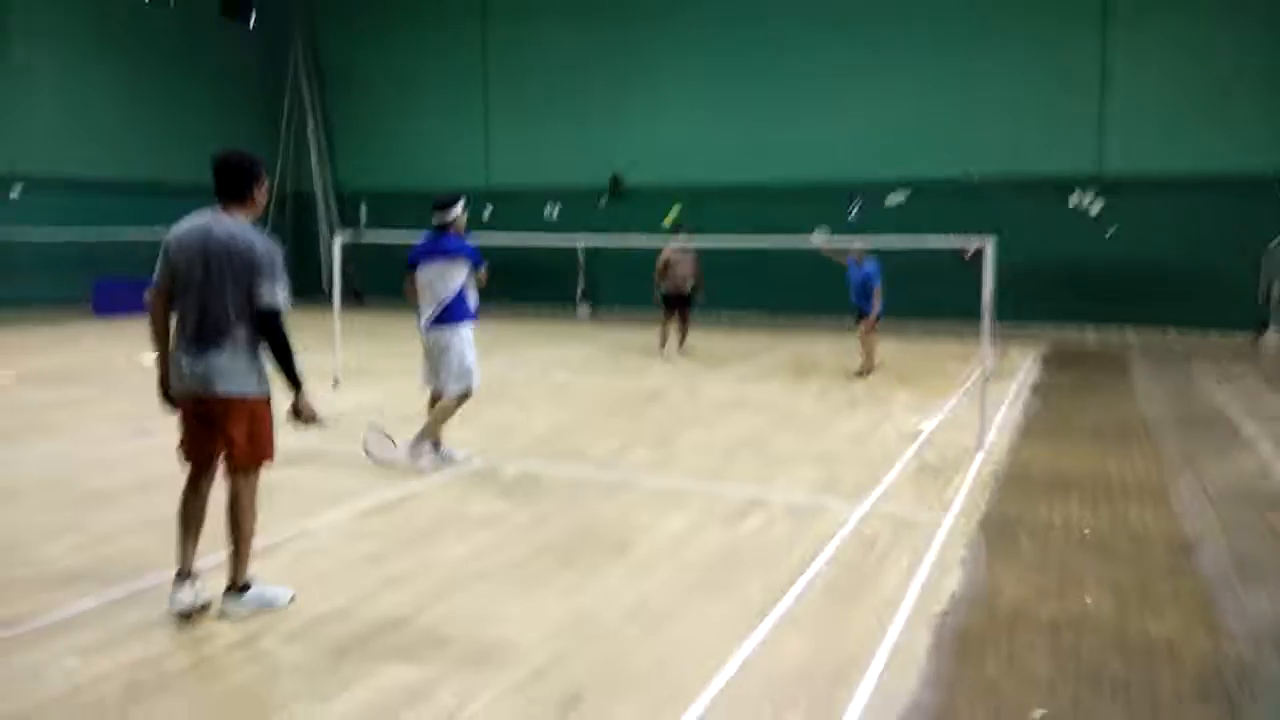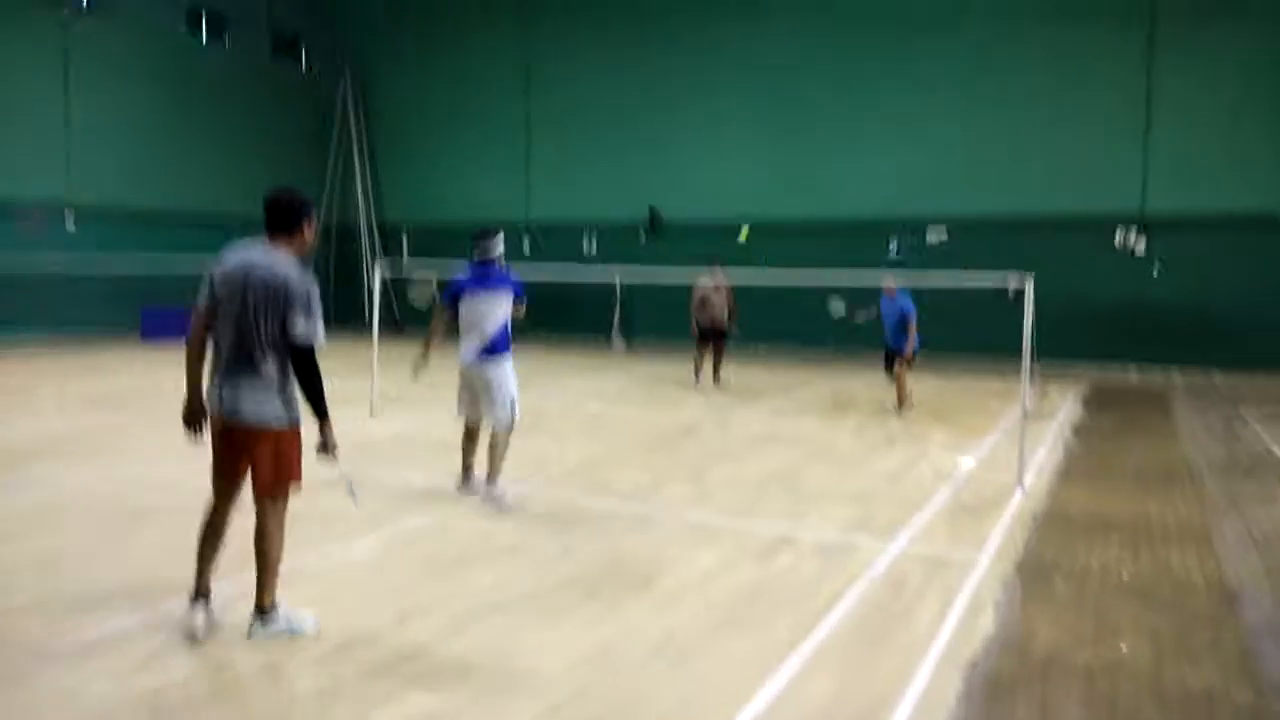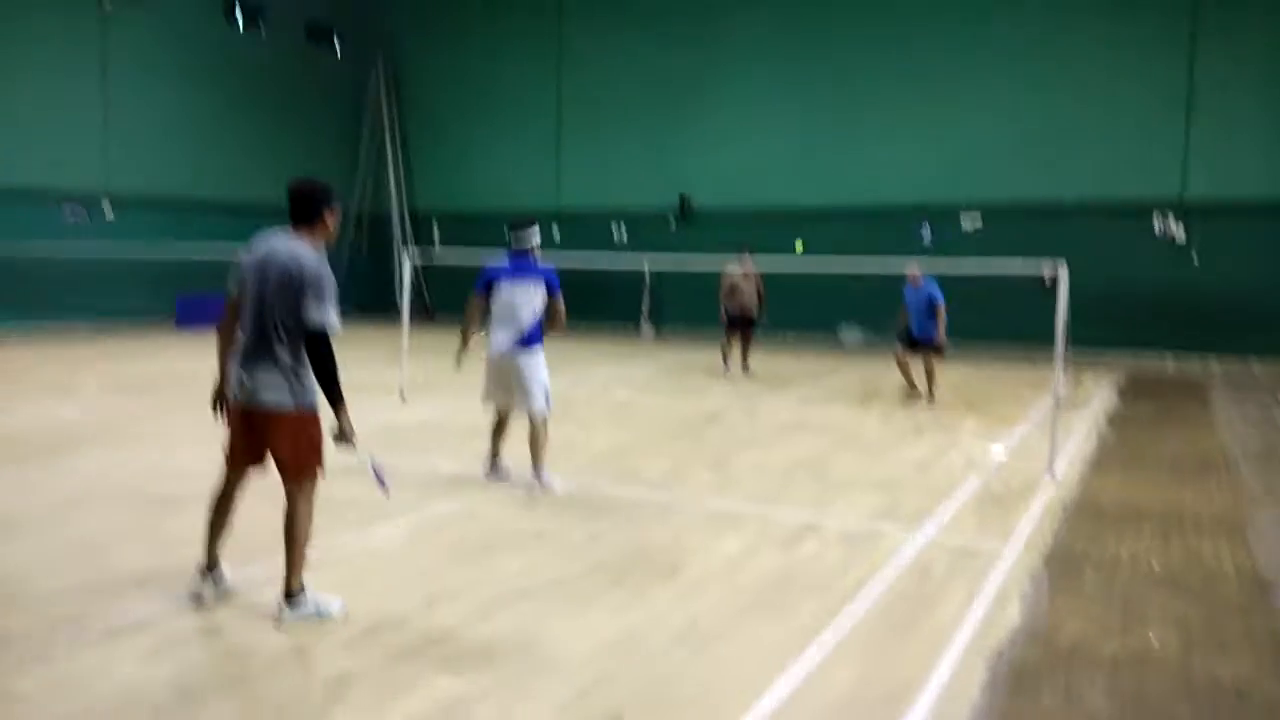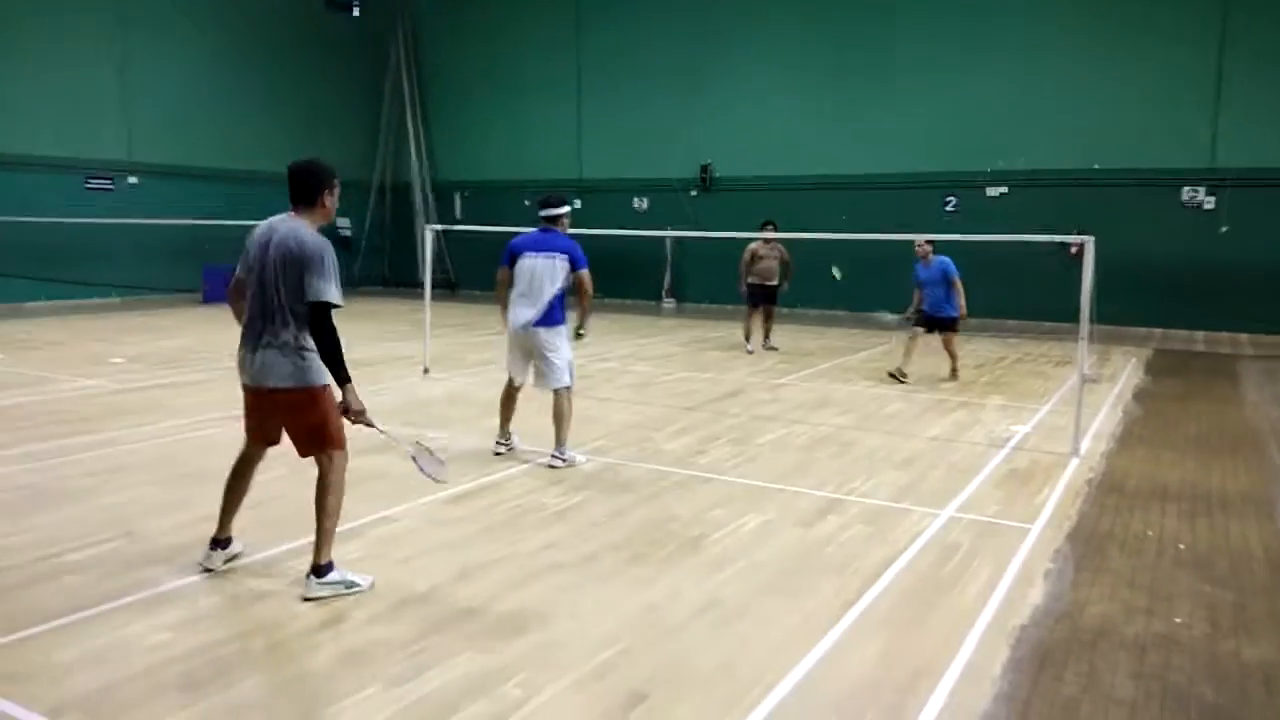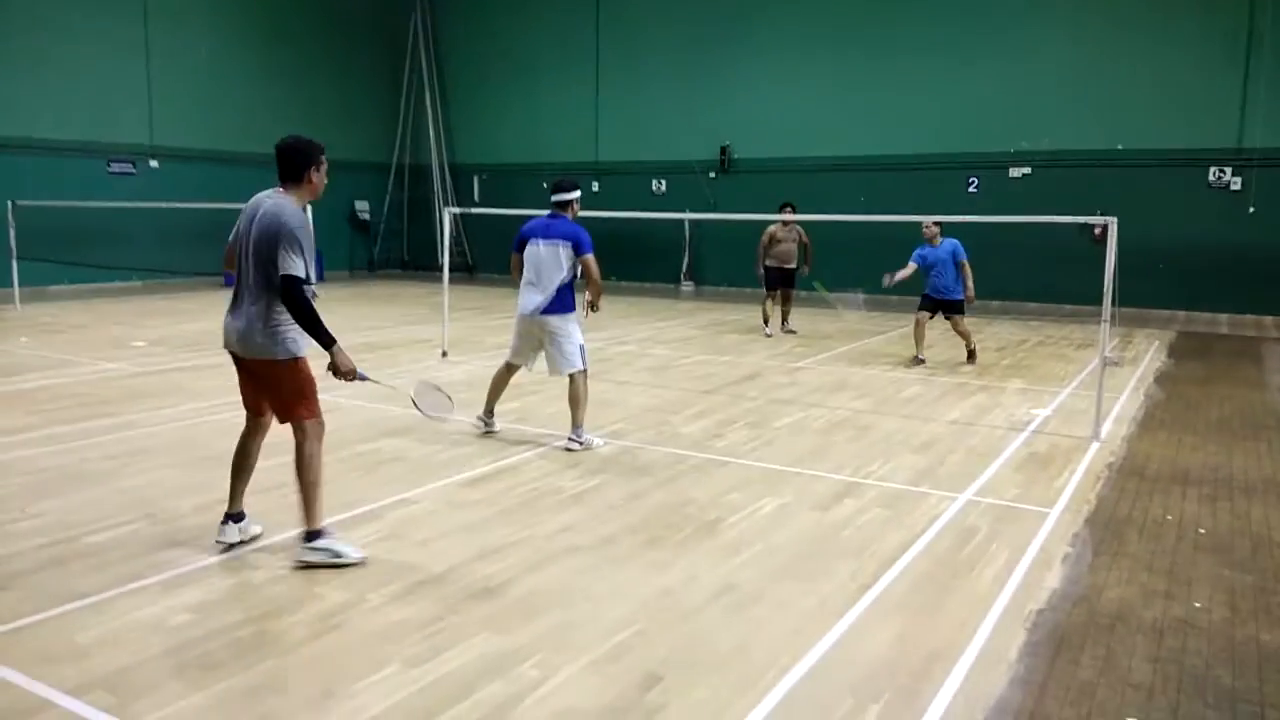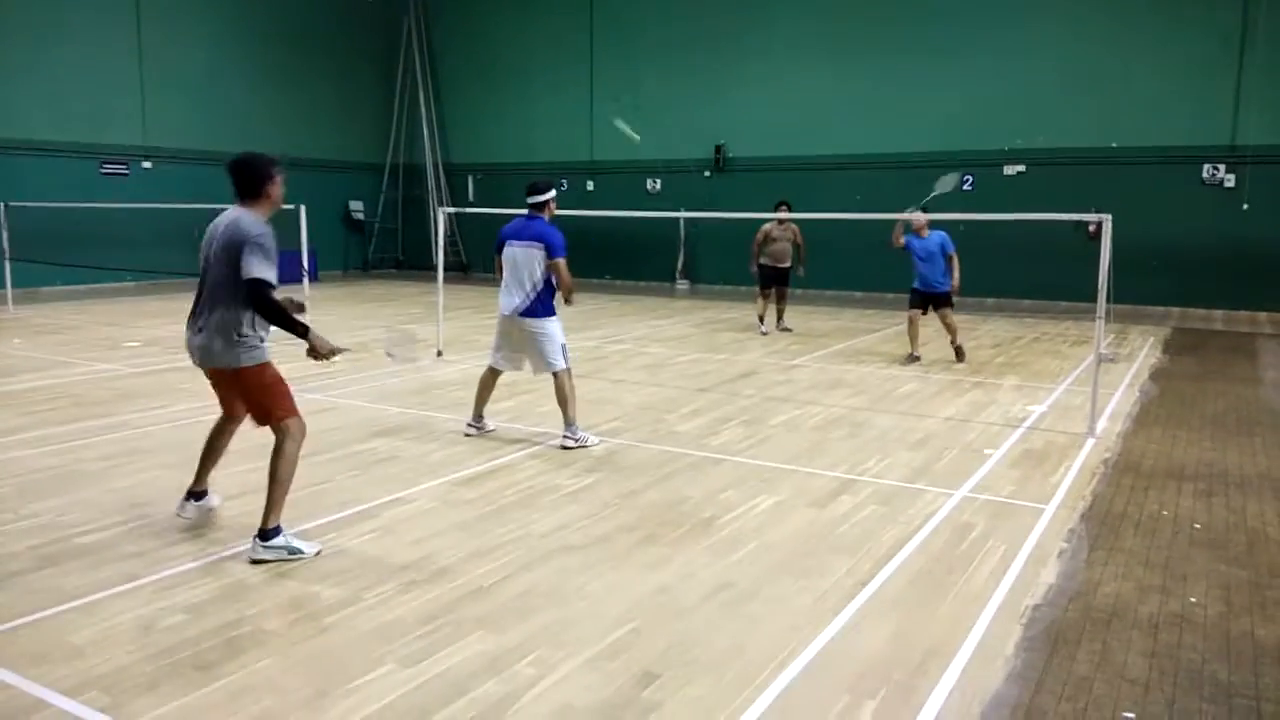
dt=0.2s
person 1, frame 1
left shoulder: (181, 234)
right shoulder: (260, 247)
left elbow: (158, 307)
right elbow: (270, 327)
left wrist: (165, 369)
right wrist: (298, 390)
left hip: (188, 377)
right hip: (239, 381)
left knee: (199, 475)
right knee: (243, 479)
left ankle: (185, 582)
right ankle: (239, 590)
person 1, frame 2
left shoulder: (228, 263)
right shoulder: (298, 281)
left elbow: (197, 334)
right elbow: (303, 361)
left wrist: (193, 395)
right wrist: (324, 423)
left hip: (222, 402)
right hip: (269, 410)
left knee: (222, 498)
right knee: (271, 506)
left ankle: (200, 600)
right ankle: (266, 614)
person 1, frame 3
left shoulder: (257, 250)
right shoulder: (314, 268)
left elbow: (229, 320)
right elbow: (317, 347)
left wrist: (223, 376)
right wrist: (340, 411)
left hip: (243, 386)
right hip: (287, 394)
left knee: (234, 476)
right knee: (300, 490)
left ankle: (209, 573)
right ankle: (294, 598)
person 1, frame 4
left shoulder: (262, 231)
right shoulder: (316, 247)
left elbow: (236, 294)
right elbow: (321, 323)
right wrist: (347, 387)
left hip: (255, 365)
right hip: (296, 372)
left knee: (253, 450)
right knee: (333, 460)
left ankle: (220, 543)
right ankle: (321, 571)
person 1, frame 5
left shoulder: (257, 204)
right shoulder: (293, 221)
left elbow: (231, 261)
right elbow: (292, 294)
right wrist: (334, 349)
left hip: (240, 333)
right hip: (273, 341)
left knee: (257, 422)
right knee: (310, 430)
left ankle: (234, 520)
right ankle: (314, 538)
person 1, frame 6
left shoulder: (223, 223)
right shoulder: (255, 233)
right elbow: (258, 297)
left wrist: (279, 304)
right wrist: (309, 335)
left hip: (205, 342)
right hip: (236, 350)
left knee: (234, 414)
right knee: (291, 430)
left ankle: (196, 495)
right ankle: (268, 536)
person 2, frame 1
left shoulder: (418, 250)
right shoulder: (464, 249)
left elbow: (409, 289)
right elbow: (480, 280)
left hip: (430, 327)
right hip: (454, 328)
left knee: (440, 390)
right knee: (461, 391)
left ankle: (435, 447)
right ankle: (422, 441)
person 2, frame 2
left shoulder: (458, 284)
right shoulder: (510, 282)
left elbow: (439, 321)
right elbow: (519, 313)
left wrist: (425, 353)
left hip: (469, 361)
right hip: (496, 362)
left knee: (472, 422)
right knee: (504, 423)
left ankle: (467, 479)
right ankle: (491, 485)
person 2, frame 3
left shoulder: (492, 273)
right shoulder: (546, 275)
left elbow: (475, 312)
right elbow: (560, 317)
left wrist: (464, 344)
left hip: (498, 352)
right hip: (527, 353)
left knee: (502, 410)
right knee: (537, 415)
left ankle: (494, 464)
right ankle: (539, 476)
person 2, frame 4
left shoulder: (517, 244)
right shoulder: (570, 247)
left elbow: (502, 283)
right elbow: (586, 290)
left wrist: (506, 315)
right wrist: (582, 322)
left hip: (518, 324)
right hip: (550, 328)
left knee: (513, 383)
right knee: (562, 389)
left ankle: (503, 438)
right ankle: (560, 452)
person 2, frame 5
left shoulder: (528, 229)
right shoulder: (576, 233)
left elbow: (515, 269)
right elbow: (594, 277)
right wrist: (594, 298)
left hip: (527, 310)
right hip: (559, 315)
left knee: (511, 365)
right knee: (577, 372)
left ankle: (487, 417)
right ankle: (577, 435)
person 2, frame 6
left shoulder: (508, 230)
right shoulder: (550, 234)
right elbow: (563, 278)
right wrist: (567, 295)
left hip: (508, 311)
right hip: (539, 315)
left knee: (494, 367)
right knee: (561, 371)
left ankle: (476, 420)
right ankle: (571, 432)
